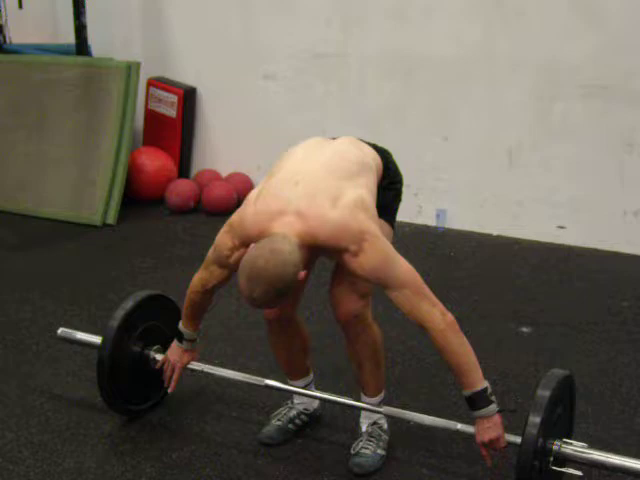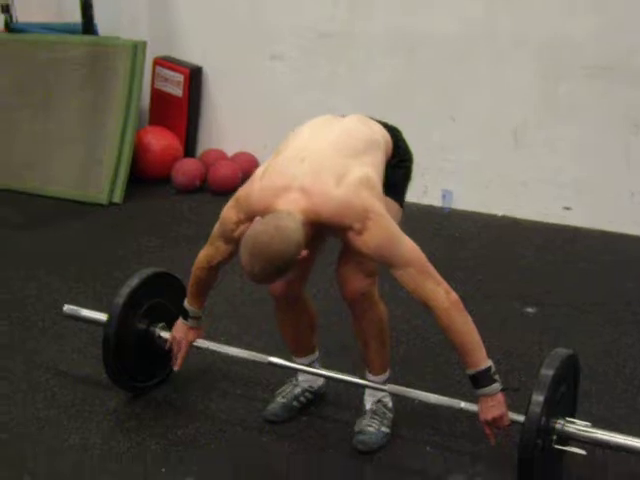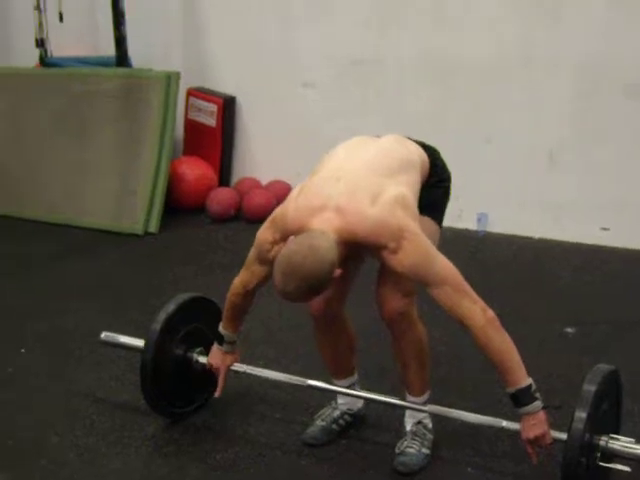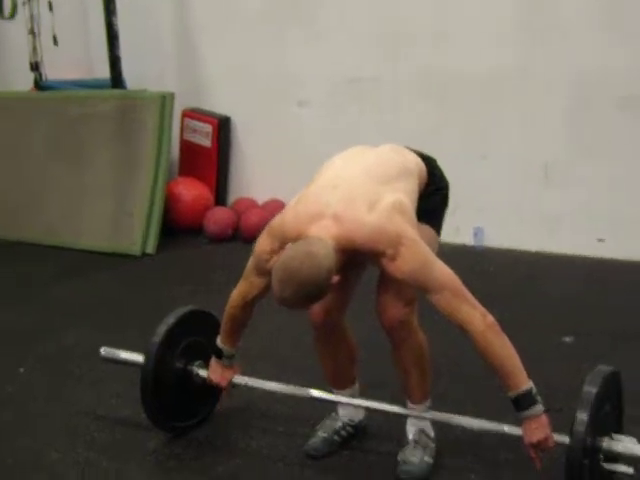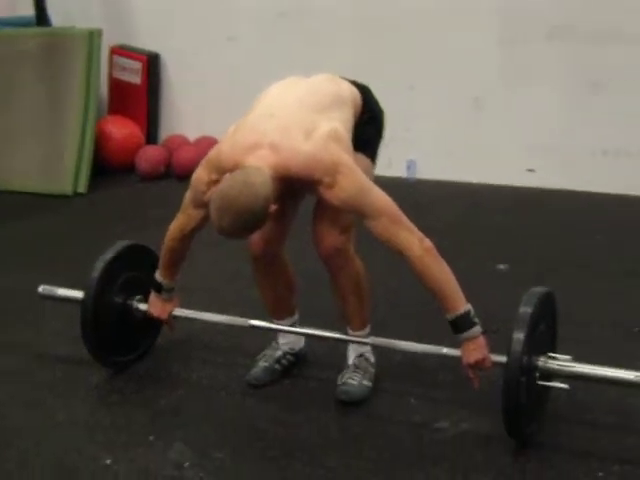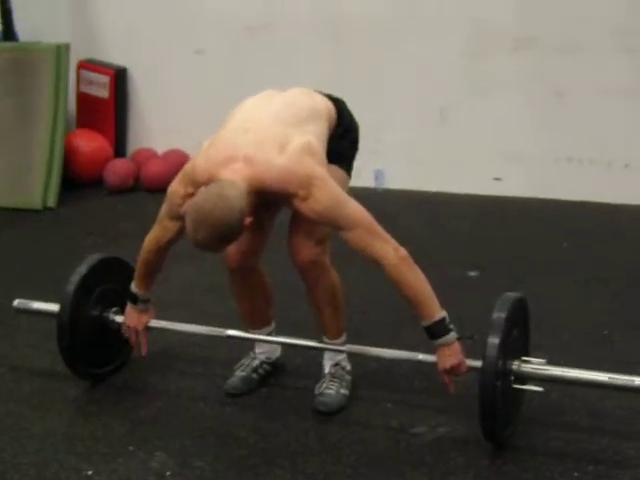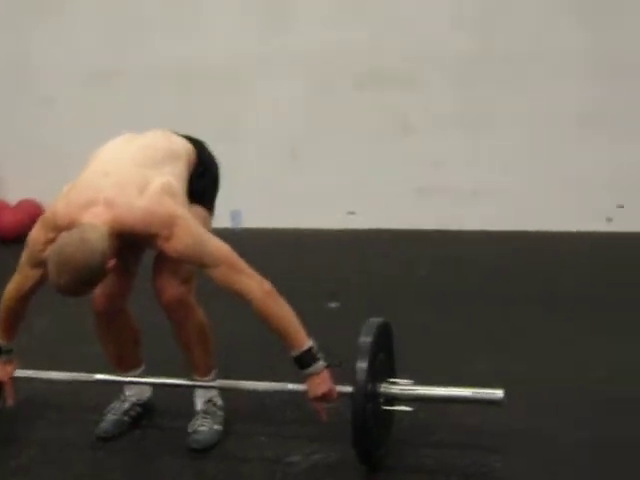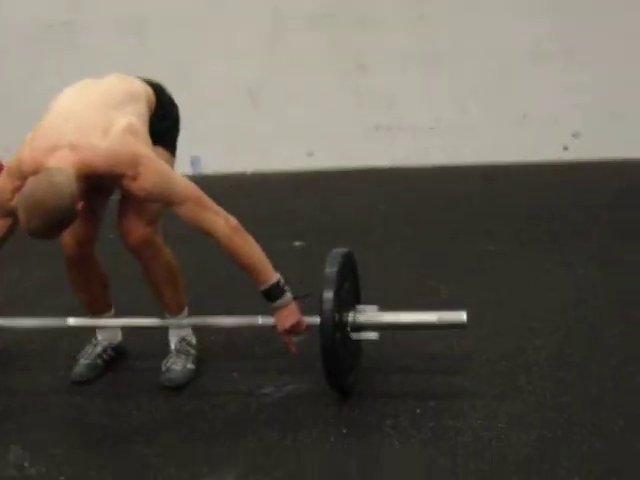
dt=0.2s
person 1, frame 1
left shoulder: (354, 240)
right shoulder: (242, 230)
left elbow: (437, 318)
right elbow: (203, 282)
left wrist: (483, 407)
right wrist: (185, 341)
left knee: (350, 308)
right knee: (276, 312)
left ankle: (374, 417)
right ankle: (303, 400)
person 1, frame 2
left shoulder: (359, 217)
right shoulder: (246, 207)
left elbow: (441, 296)
right elbow: (209, 259)
left wrist: (487, 385)
right wrist: (190, 318)
left knee: (357, 286)
right knee: (284, 287)
left ankle: (378, 396)
right ankle: (307, 378)
person 1, frame 3
left shoulder: (393, 236)
right shoulder: (282, 226)
left elbow: (478, 315)
right elbow: (244, 284)
left wrist: (528, 404)
right wrist: (226, 342)
left knee: (395, 306)
right knee: (323, 308)
left ankle: (418, 416)
right ankle: (347, 401)
person 1, frame 4
left shoulder: (391, 243)
right shoulder: (279, 237)
left elbow: (478, 320)
right elbow: (243, 296)
left wrist: (530, 408)
right wrist: (224, 357)
left knee: (395, 315)
right knee: (322, 316)
left ankle: (420, 426)
right ankle: (348, 413)
person 1, frame 5
left shoulder: (328, 170)
right shoulder: (217, 167)
left elbow: (415, 243)
right elbow: (182, 228)
left wrist: (467, 330)
right wrist: (163, 291)
left knee: (331, 243)
right knee: (261, 247)
left ankle: (360, 351)
right ankle: (289, 341)
person 1, frame 6
left shoulder: (303, 183)
right shoulder: (193, 181)
left elbow: (391, 252)
right elbow: (157, 240)
left wrist: (443, 336)
right wrist: (138, 301)
left knee: (308, 254)
right knee: (239, 258)
left ankle: (337, 360)
right ankle: (266, 350)
person 1, frame 7
left shoulder: (162, 222)
right shoulder: (54, 226)
left elbow: (255, 287)
left wrist: (312, 365)
left knee: (173, 293)
right knee: (104, 302)
left ankle: (208, 396)
right ankle: (135, 392)
person 1, frame 8
left shoulder: (130, 164)
left elbow: (222, 223)
left wrist: (280, 298)
left knee: (138, 234)
right knee: (74, 246)
left ankle: (182, 336)
right ankle: (107, 336)
